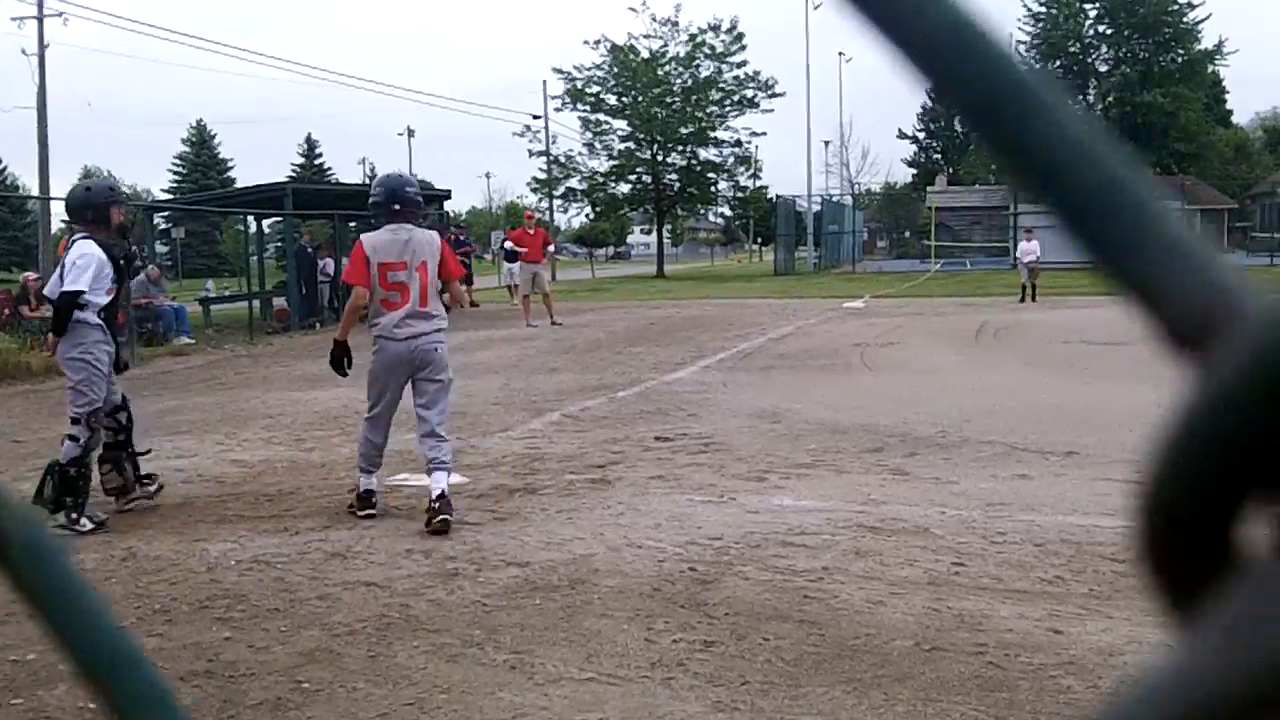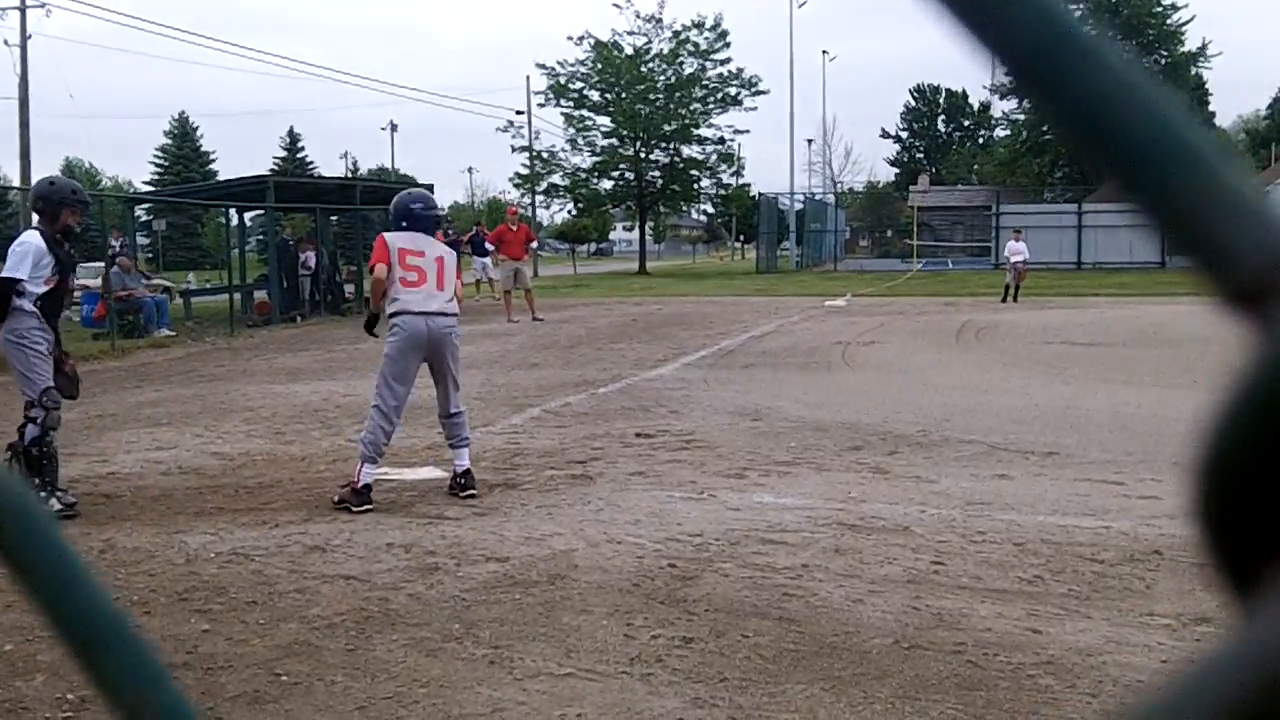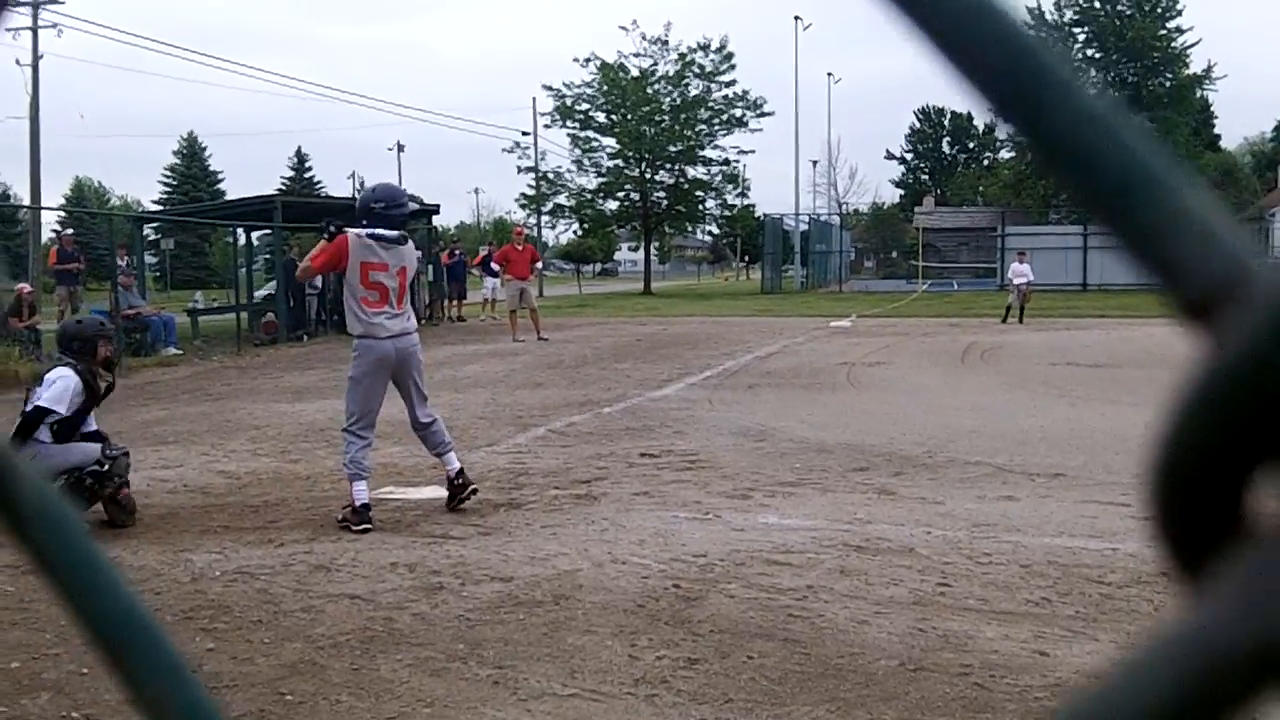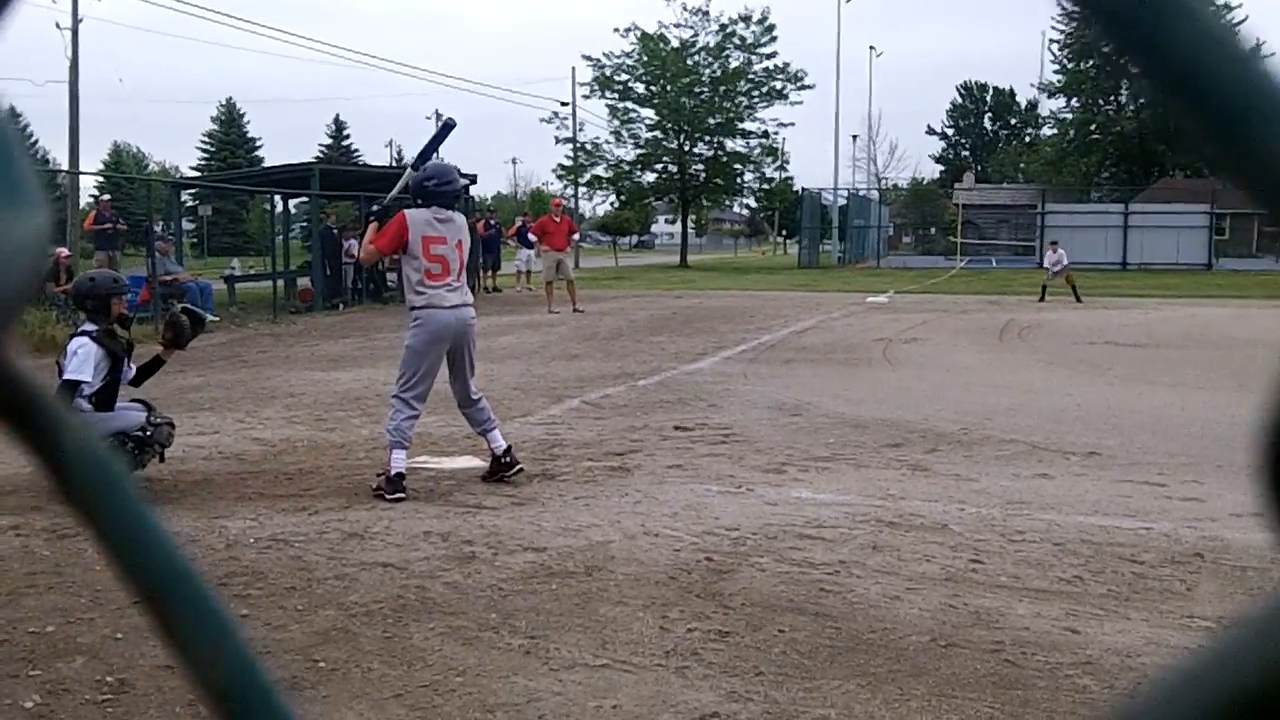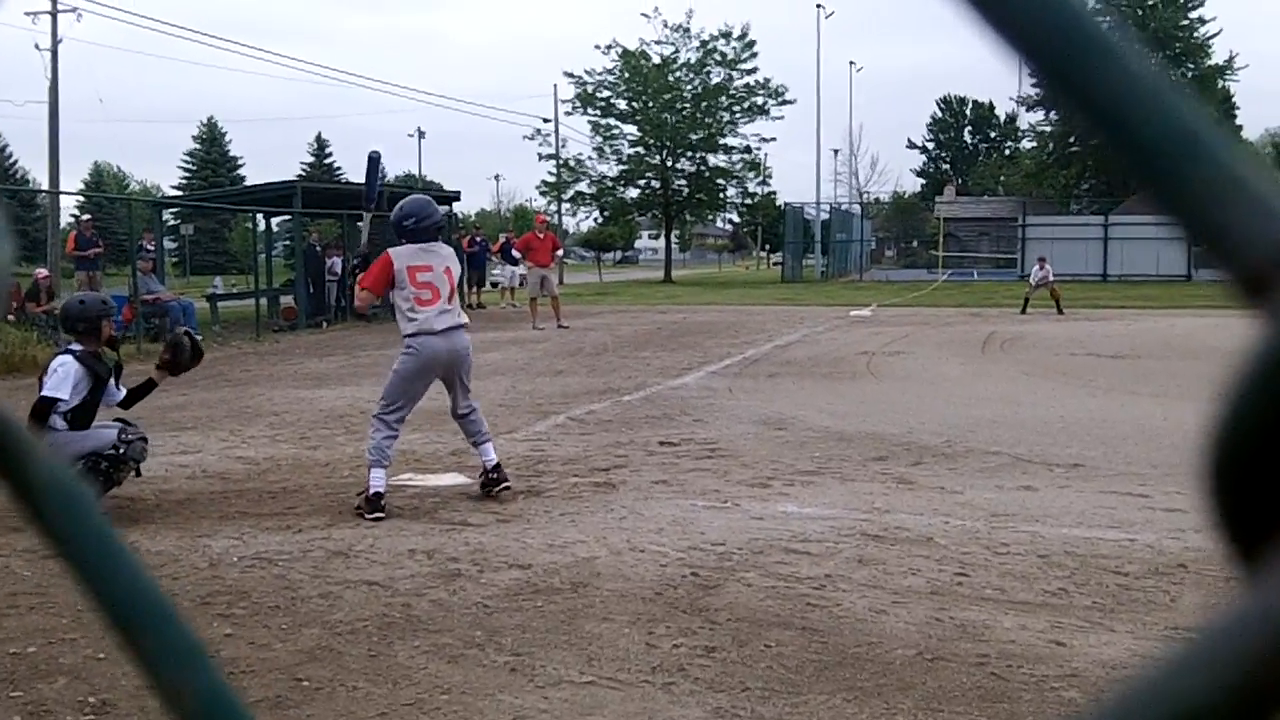
dt=1s
person 1, frame 1
left shoulder: (368, 244)
right shoulder: (434, 241)
left elbow: (359, 300)
right elbow: (457, 295)
left wrist: (340, 341)
left hip: (390, 345)
right hip: (431, 342)
left knee: (377, 420)
right knee: (432, 423)
left ankle: (366, 493)
right ankle: (438, 496)
person 1, frame 2
left shoulder: (388, 240)
right shoulder: (446, 250)
left elbow: (379, 277)
right elbow: (458, 293)
left wrist: (374, 312)
left hip: (406, 325)
right hip: (446, 325)
left knee: (385, 406)
right knee: (451, 402)
left ankle: (362, 486)
right ankle: (463, 475)
person 1, frame 3
left shoulder: (349, 243)
right shoulder: (407, 249)
left elbow: (304, 272)
left wrist: (325, 240)
left hip: (370, 345)
right hip: (407, 341)
left knee: (358, 427)
right knee: (423, 415)
left ankle: (359, 506)
right ankle: (457, 477)
person 1, frame 4
left shoulder: (407, 220)
right shoulder: (461, 222)
left elbow: (367, 256)
left wrist: (375, 221)
left hip: (429, 318)
right hip: (465, 315)
left knee: (407, 397)
right knee: (467, 392)
left ankle: (394, 476)
right ankle: (503, 456)
person 1, frame 5
left shoulder: (392, 257)
right shoulder: (448, 253)
left elbow: (361, 303)
left wrist: (359, 277)
left hip: (422, 346)
right hip: (459, 340)
left knee: (386, 418)
right knee: (464, 408)
left ankle: (374, 493)
right ankle: (494, 470)
person 2, frame 1
left shoulder: (80, 249)
right shoulder: (92, 252)
left elbow: (53, 294)
right elbow: (70, 299)
left wrist: (59, 333)
right wrist: (57, 335)
left hip: (96, 343)
right hip: (86, 344)
left knee: (117, 412)
right knee: (88, 423)
left ankle: (126, 485)
right ankle: (67, 508)
person 2, frame 2
left shoulder: (57, 246)
right shoulder: (32, 241)
left wrist: (56, 346)
left hip: (41, 334)
left knee: (41, 406)
right knee: (45, 405)
left ankle: (35, 483)
right ankle: (40, 490)
person 2, frame 3
left shoulder: (87, 380)
right shoulder: (68, 377)
left elbow: (90, 434)
right elbow: (33, 417)
left wrist: (115, 484)
left hip: (45, 451)
right hip: (33, 454)
left knee: (99, 443)
right knee: (116, 458)
person 2, frame 4
left shoulder: (109, 338)
right shoulder: (87, 343)
left elbow: (134, 378)
right elbow: (65, 392)
left wrist: (166, 352)
left hip: (94, 417)
left knee: (140, 409)
person 2, frame 5
left shoulder: (99, 365)
right shoulder: (71, 362)
left elbow: (125, 401)
right elbow: (41, 408)
left wrist: (158, 376)
left hip: (71, 437)
right hip: (54, 442)
left knee: (126, 431)
right knee: (133, 442)
